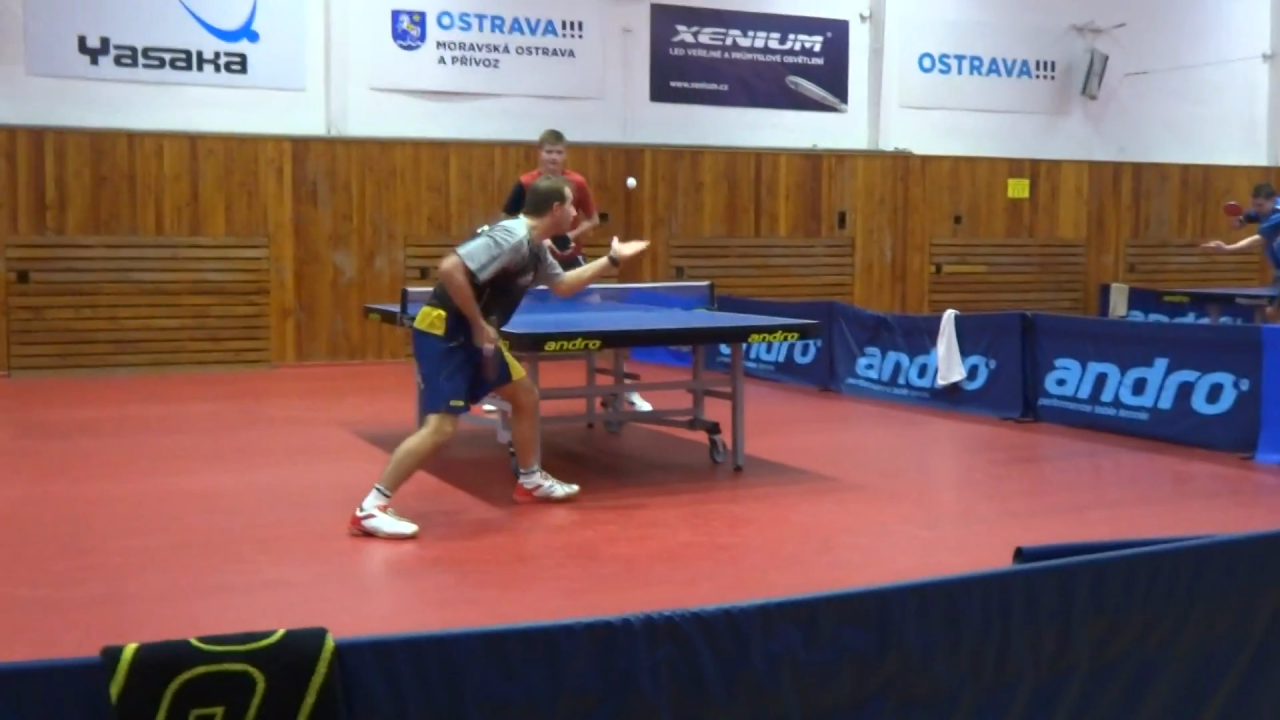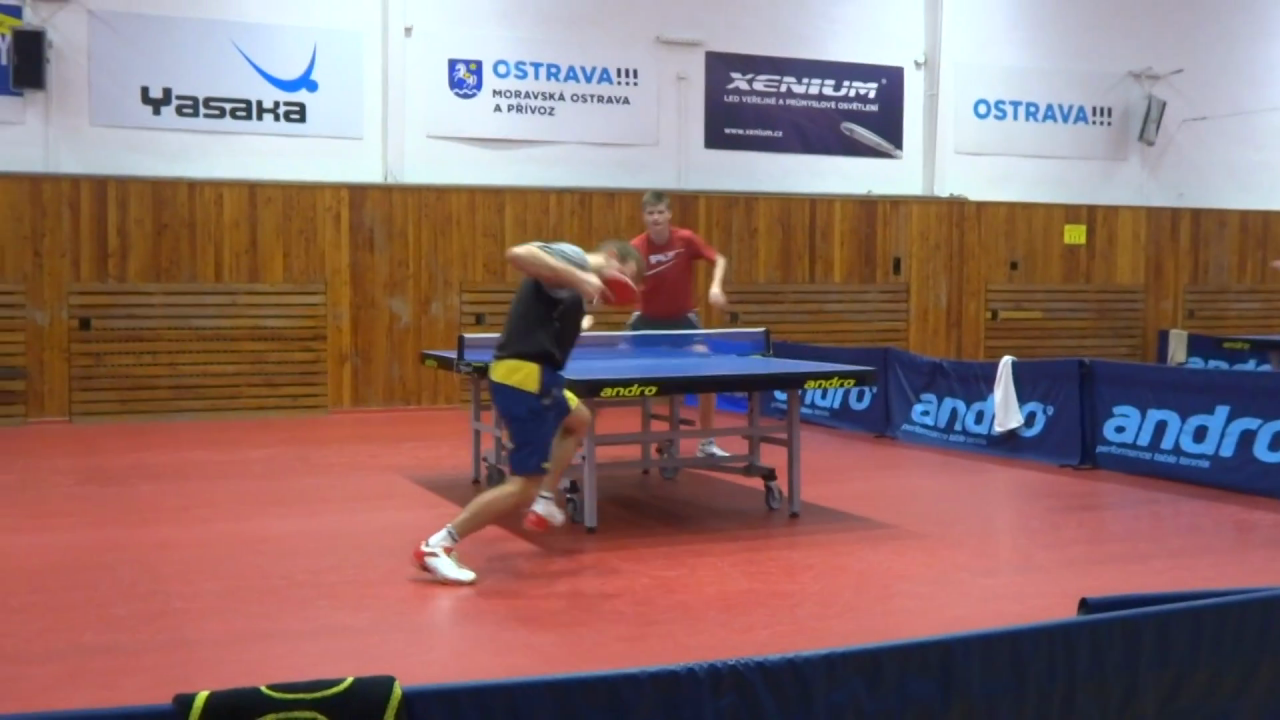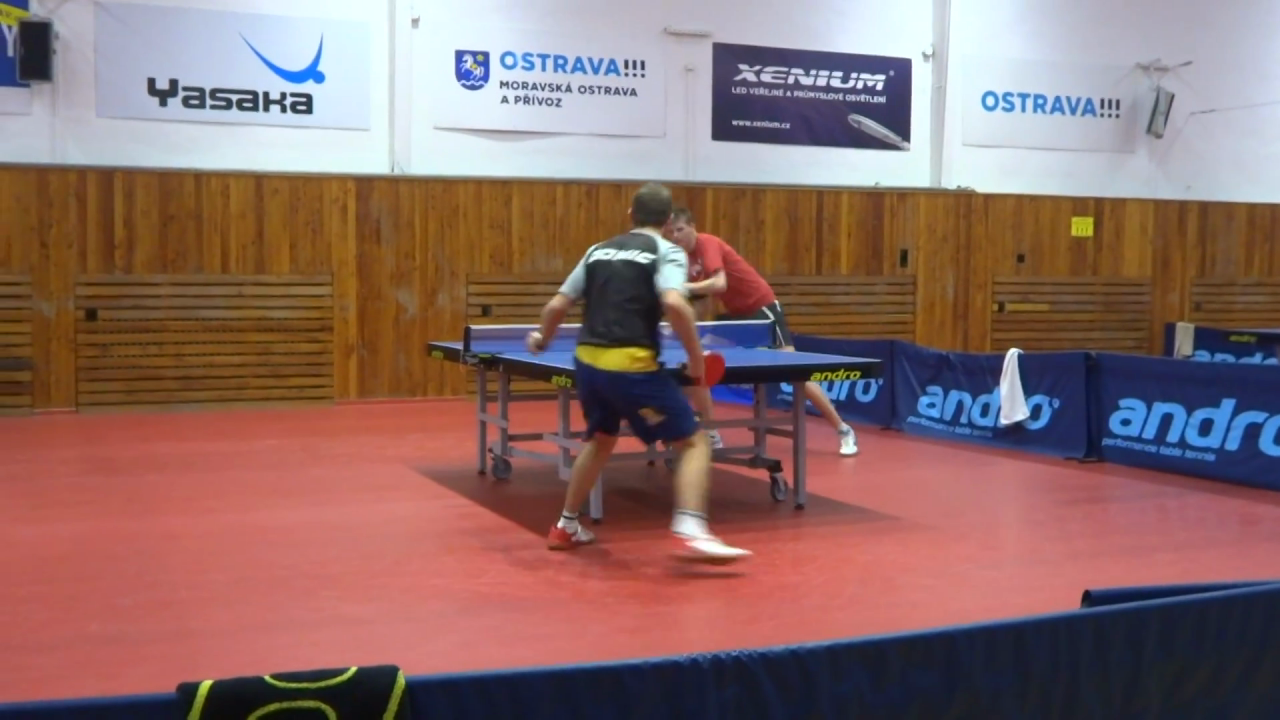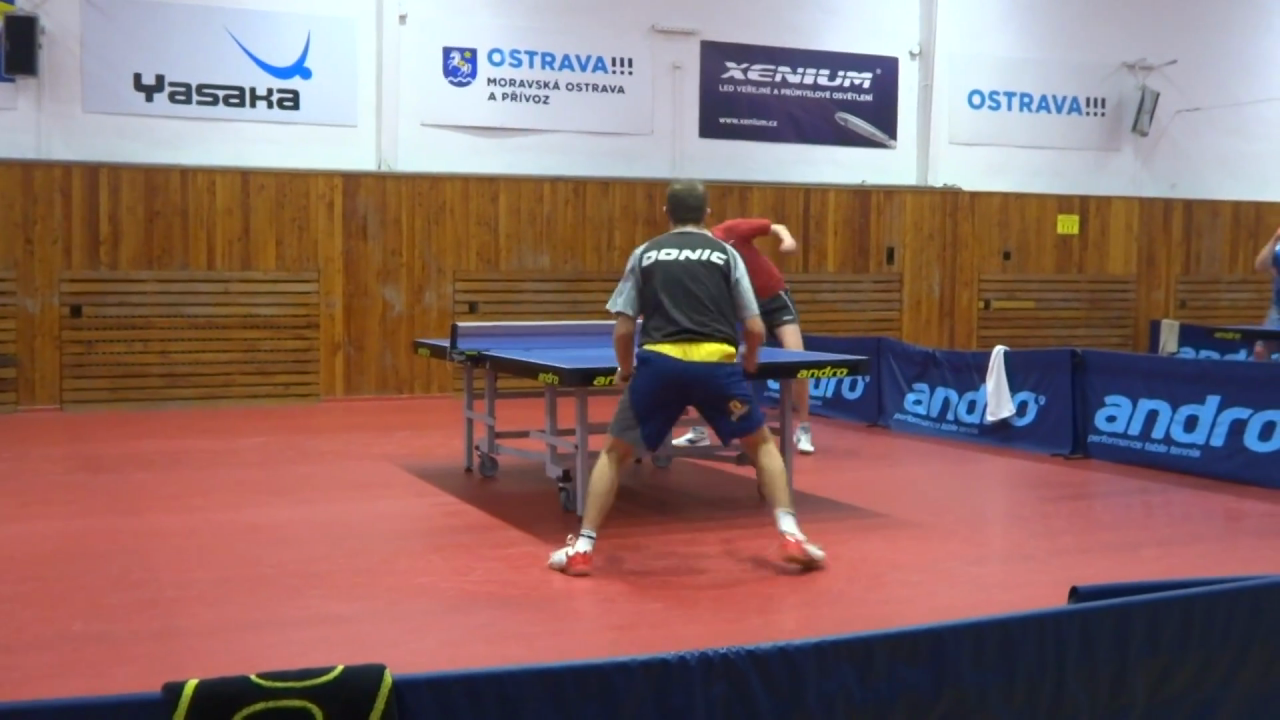
dt=0.4s
person 1, frame 1
left shoulder: (534, 246)
right shoulder: (512, 238)
left elbow: (562, 285)
right elbow: (449, 268)
left wrist: (613, 259)
right wrist: (479, 324)
left hip: (470, 334)
right hip: (442, 332)
left knee: (526, 397)
right knee: (440, 426)
left ankle: (531, 481)
right ankle: (371, 508)
person 1, frame 2
left shoulder: (570, 284)
right shoulder: (572, 254)
right elbow: (520, 254)
right wrist: (580, 280)
left hip: (532, 377)
right hip: (524, 380)
left knee: (579, 421)
right knee: (524, 483)
left ankle: (543, 508)
right ankle: (436, 548)
person 1, frame 3
left shoulder: (598, 251)
right shoulder: (668, 253)
left elbow: (555, 307)
right elbow: (673, 303)
left wrist: (541, 338)
right wrist: (695, 354)
left hip: (588, 364)
right hip: (632, 367)
left knee: (601, 443)
right knee: (694, 443)
left ankle: (566, 527)
right ankle: (691, 533)
person 1, frame 4
left shoulder: (644, 254)
right shoulder: (727, 254)
left elbow: (623, 328)
right elbow: (755, 329)
left wrist: (626, 370)
right wrist: (750, 358)
left hip: (659, 362)
right hip: (715, 363)
left knee: (613, 454)
right knee: (762, 445)
left ankle: (582, 548)
right ankle: (790, 537)
person 2, frame 1
left shoulder: (577, 183)
right shoulder: (526, 184)
left elbow: (593, 219)
right elbow: (505, 220)
left wrist: (571, 235)
left hip: (570, 260)
left ankle: (628, 390)
person 2, frame 2
left shoulder: (686, 239)
right shoulder: (636, 247)
left elbow: (719, 259)
left wrist: (715, 286)
left hip: (683, 318)
right hip: (647, 320)
left ankle: (707, 443)
person 2, frame 3
left shoulder: (709, 245)
right shoulder: (686, 261)
left elbow: (719, 285)
right elbow: (696, 295)
left hip: (762, 309)
right hip: (736, 315)
left ankle: (843, 430)
right ankle: (709, 434)
person 2, frame 4
left shoulder: (731, 230)
left elbow: (777, 227)
left wrist: (788, 239)
left hip: (774, 296)
left ankle: (802, 428)
right ankle: (700, 430)
